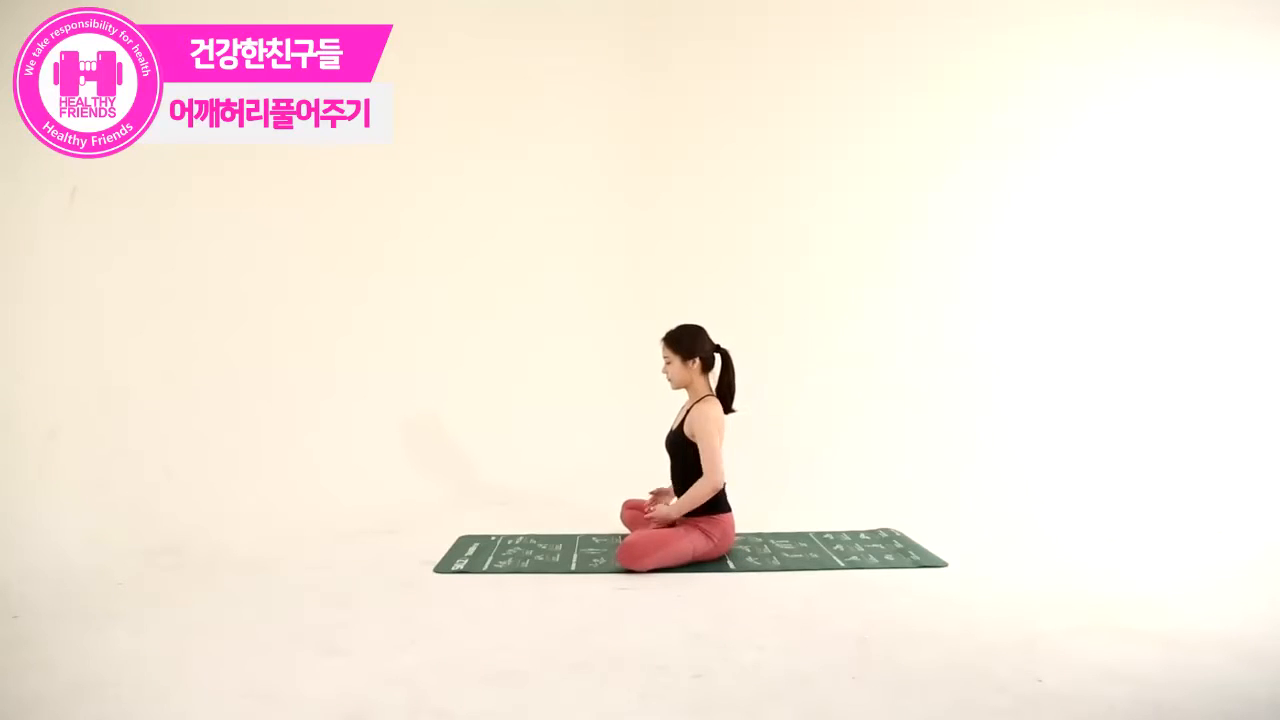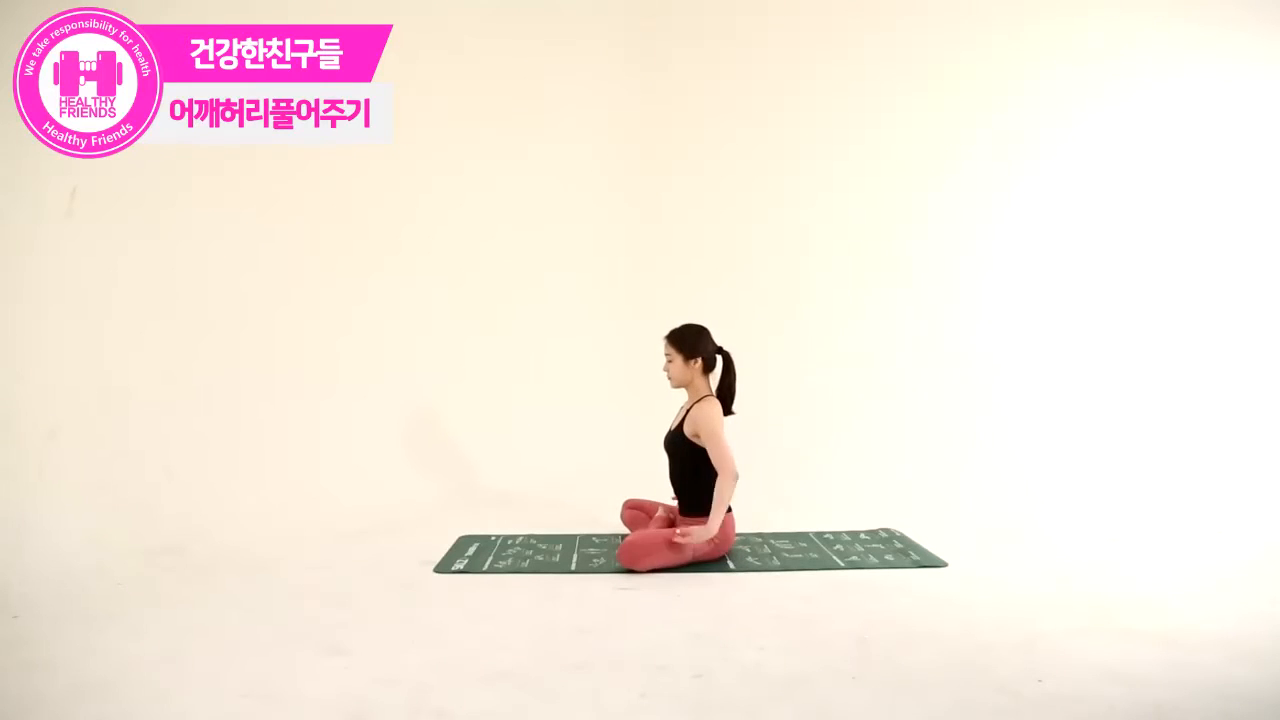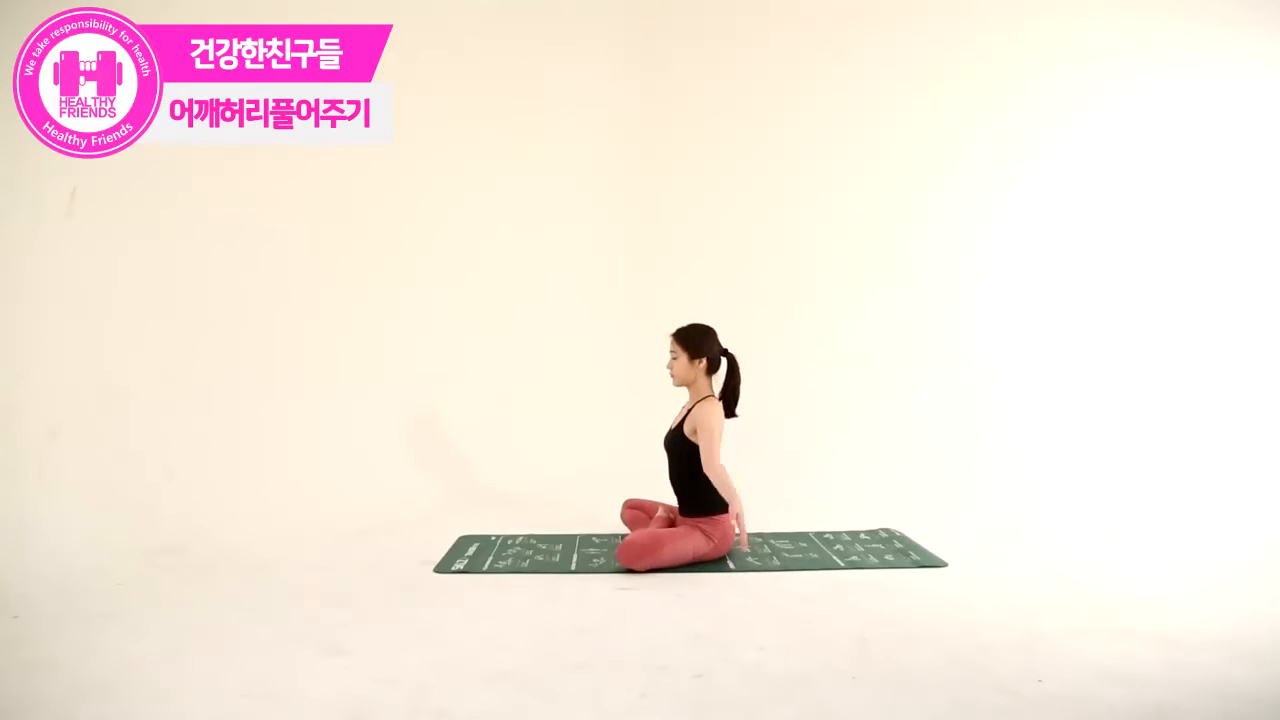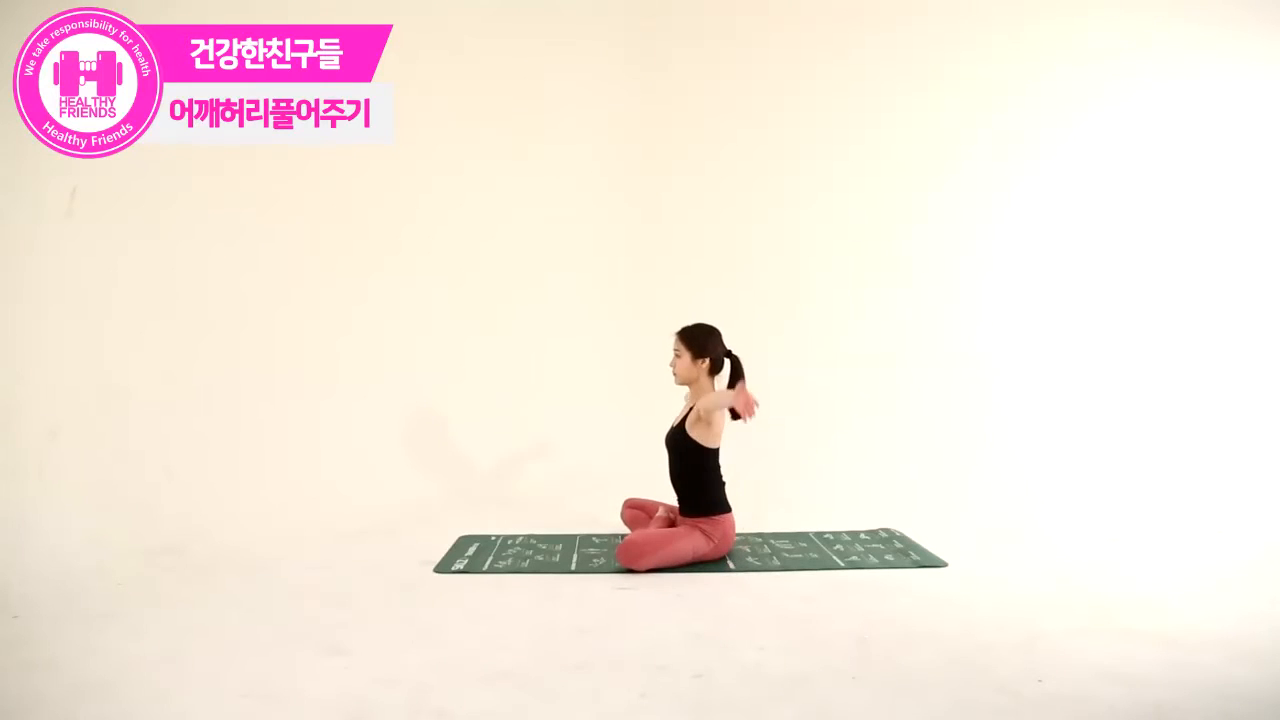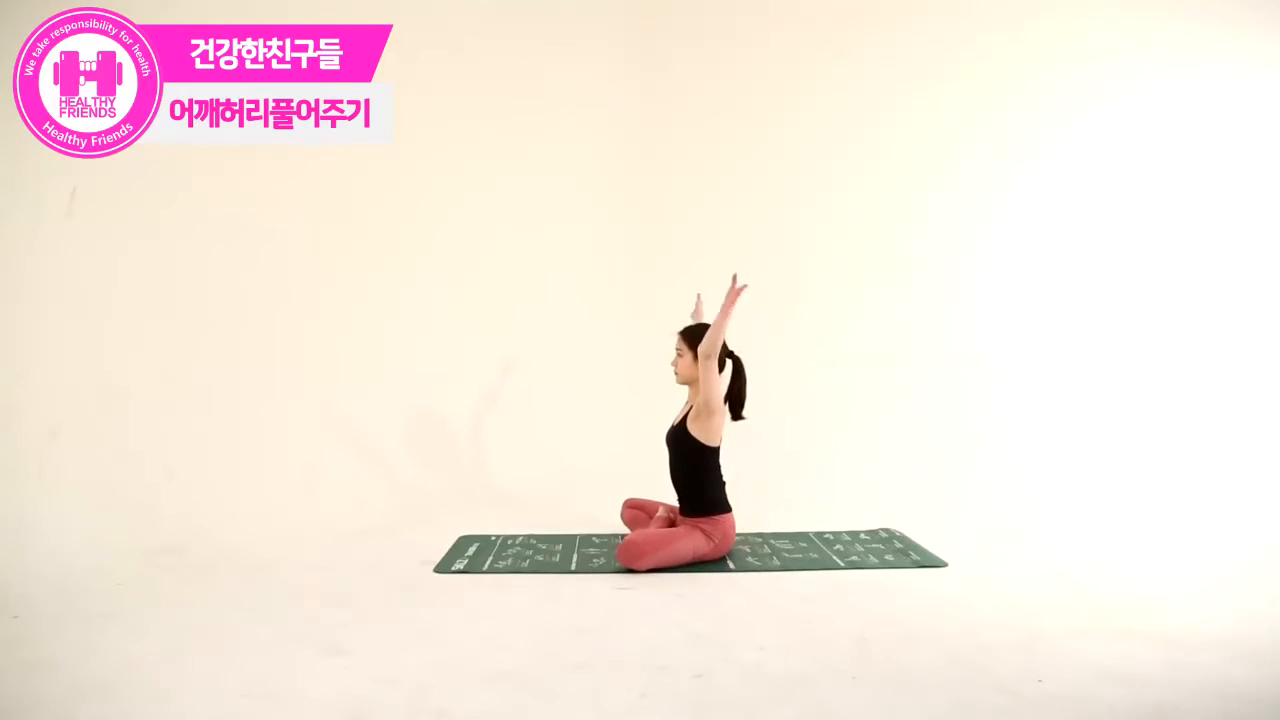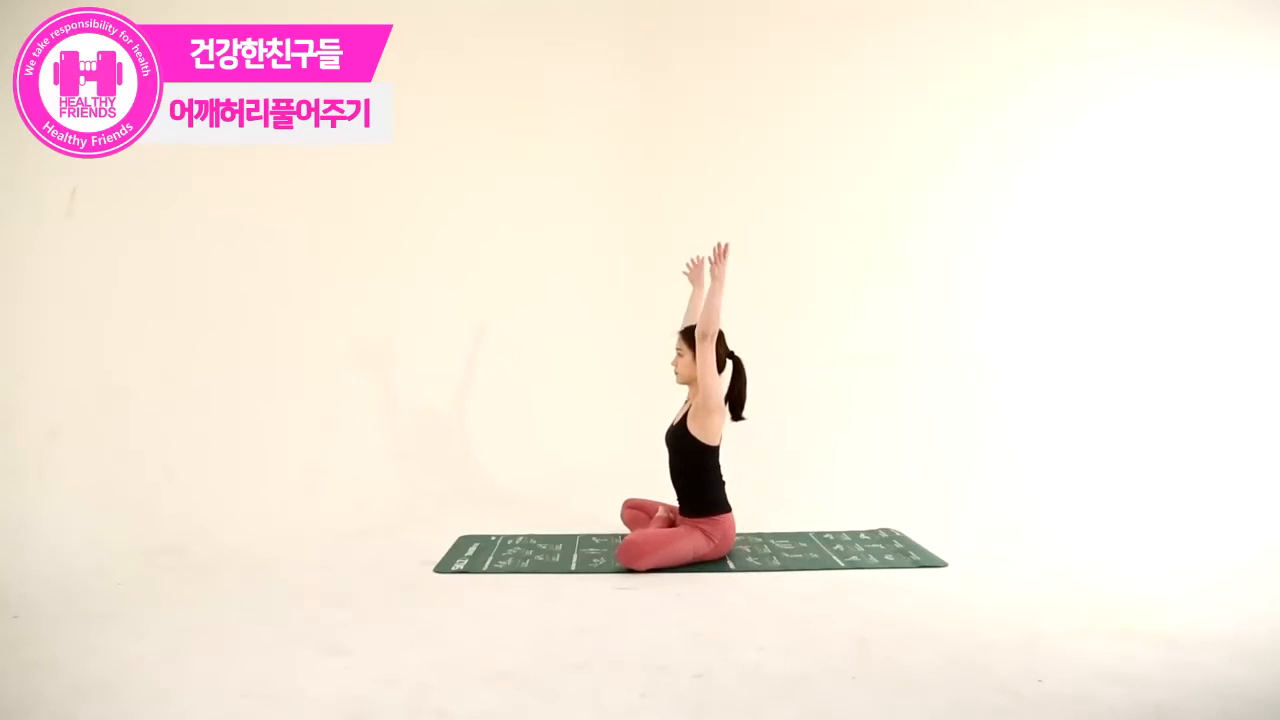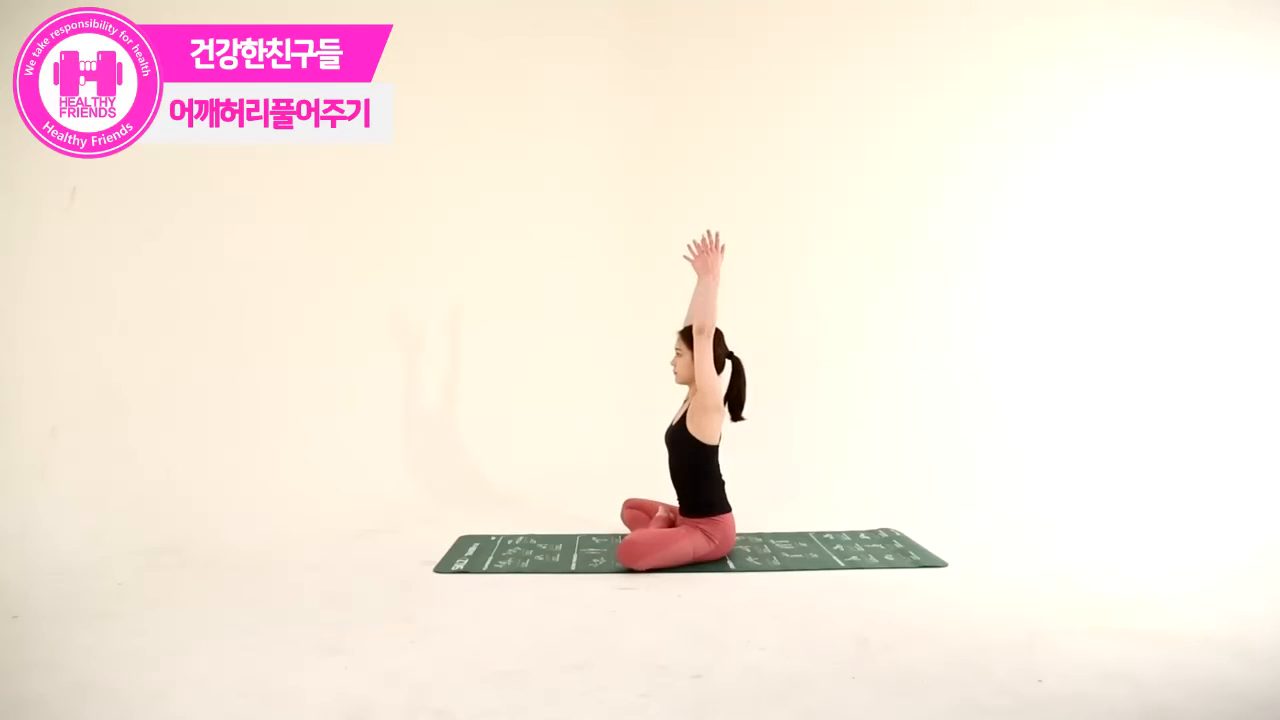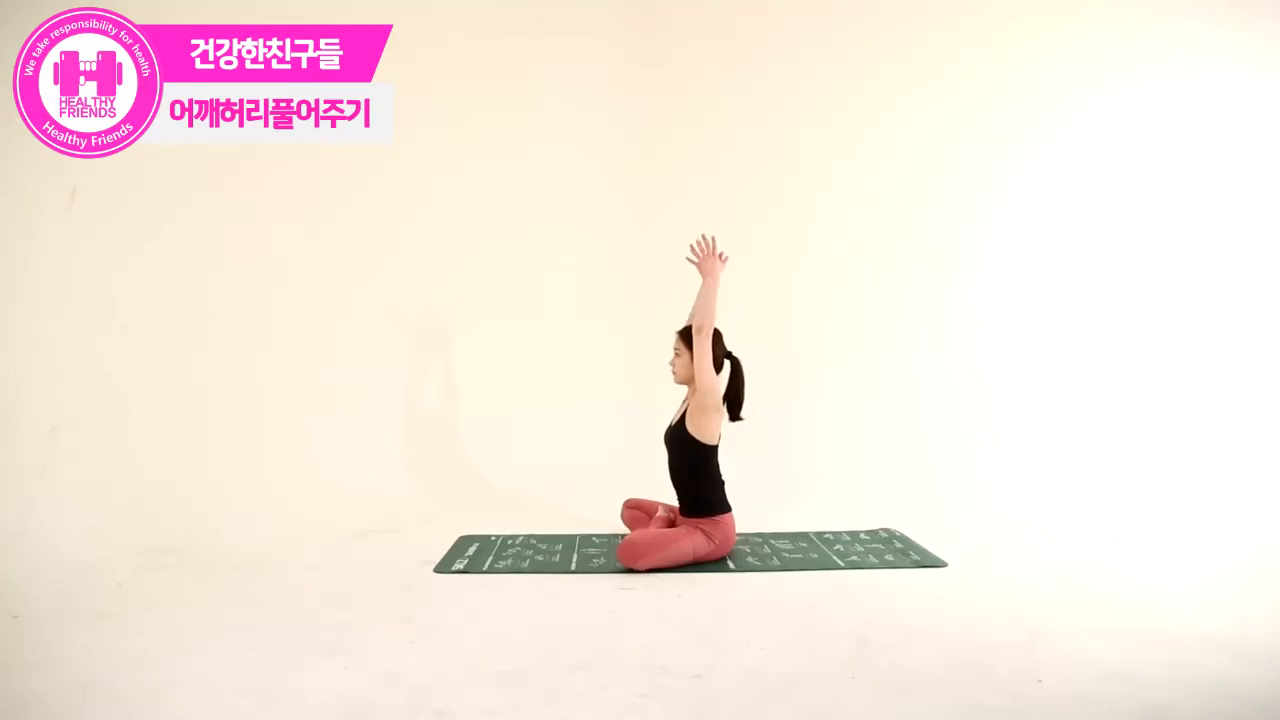
dt=0.2s
person 1, frame 1
left shoulder: (705, 411)
right shoulder: (693, 406)
left elbow: (715, 478)
left wrist: (672, 511)
right wrist: (672, 493)
left hip: (710, 527)
right hip: (694, 517)
left knee: (630, 553)
right knee: (631, 508)
person 1, frame 2
left shoulder: (705, 411)
right shoulder: (692, 406)
left elbow: (729, 472)
left wrist: (712, 528)
left hip: (705, 524)
right hip: (691, 517)
left knee: (630, 553)
right knee: (630, 508)
person 1, frame 3
left shoulder: (708, 410)
right shoulder: (694, 406)
left elbow: (712, 464)
left wrist: (734, 503)
left hip: (710, 527)
right hip: (690, 516)
left knee: (629, 553)
right knee: (630, 507)
person 1, frame 4
left shoulder: (709, 411)
right shoulder: (695, 402)
left elbow: (712, 403)
left wrist: (732, 398)
left hip: (711, 528)
right hip: (691, 516)
left knee: (629, 552)
right knee: (631, 507)
person 1, frame 5
left shoulder: (711, 407)
right shoulder: (696, 402)
left elbow: (708, 354)
right elbow: (699, 351)
left wrist: (725, 312)
right wrist: (696, 321)
left hip: (711, 529)
right hip: (691, 517)
left knee: (629, 553)
right knee: (631, 508)
person 1, frame 6
left shoulder: (710, 404)
right shoulder: (695, 399)
left elbow: (706, 337)
right elbow: (694, 333)
left wrist: (718, 282)
right wrist: (697, 289)
left hip: (711, 529)
right hip: (692, 517)
left knee: (630, 553)
right knee: (631, 508)
person 1, frame 7
left shoulder: (709, 402)
right shoulder: (694, 398)
left elbow: (703, 332)
right elbow: (694, 329)
left wrist: (713, 275)
right wrist: (702, 277)
left hip: (711, 529)
right hip: (692, 517)
left knee: (630, 553)
right knee: (631, 508)
person 1, frame 8
left shoulder: (708, 402)
right shoulder: (694, 398)
left elbow: (703, 332)
right elbow: (696, 331)
left wrist: (713, 278)
right wrist: (706, 280)
left hip: (712, 529)
right hip: (693, 517)
left knee: (630, 553)
right knee: (631, 508)
